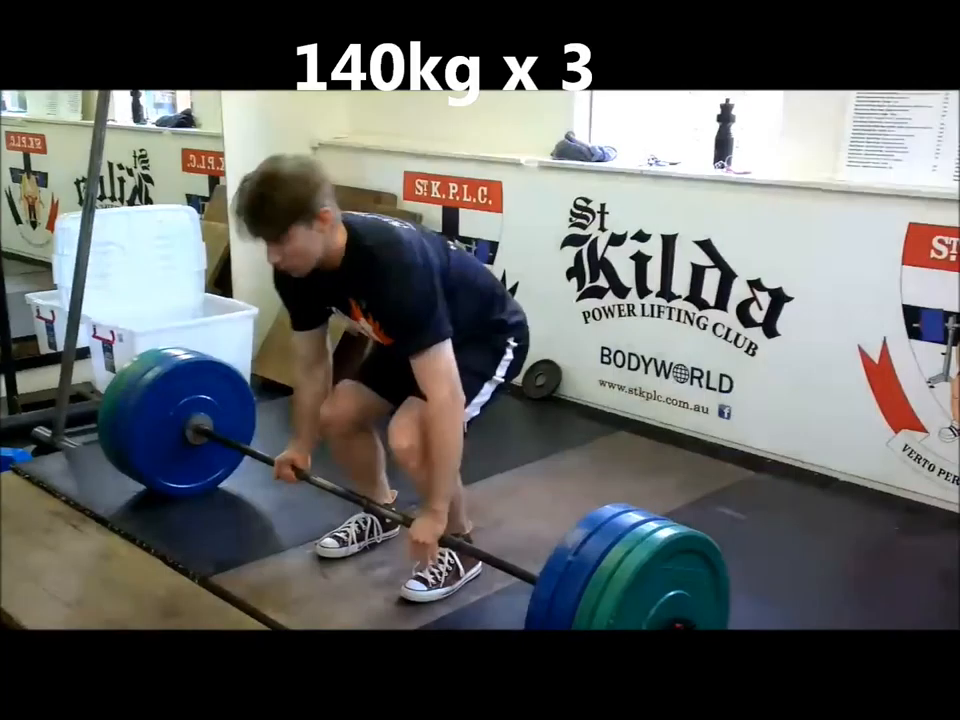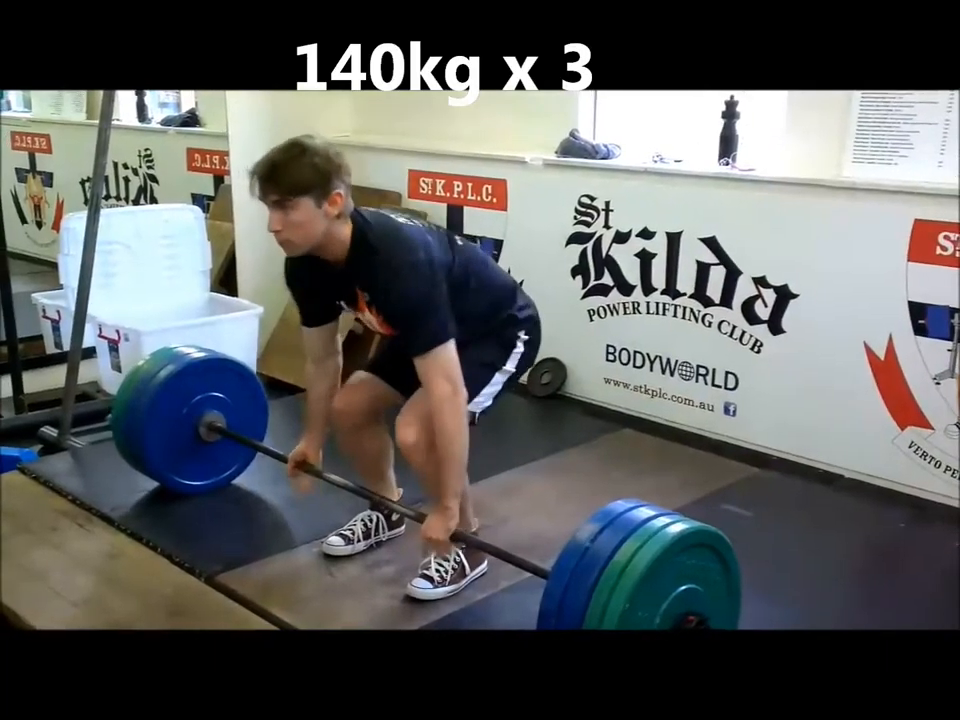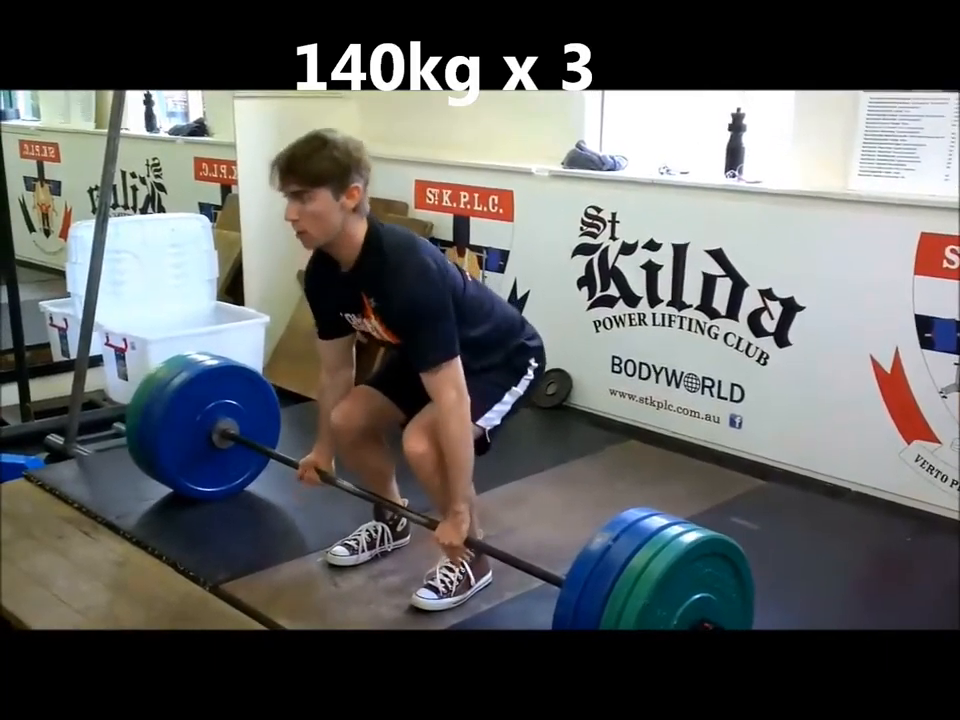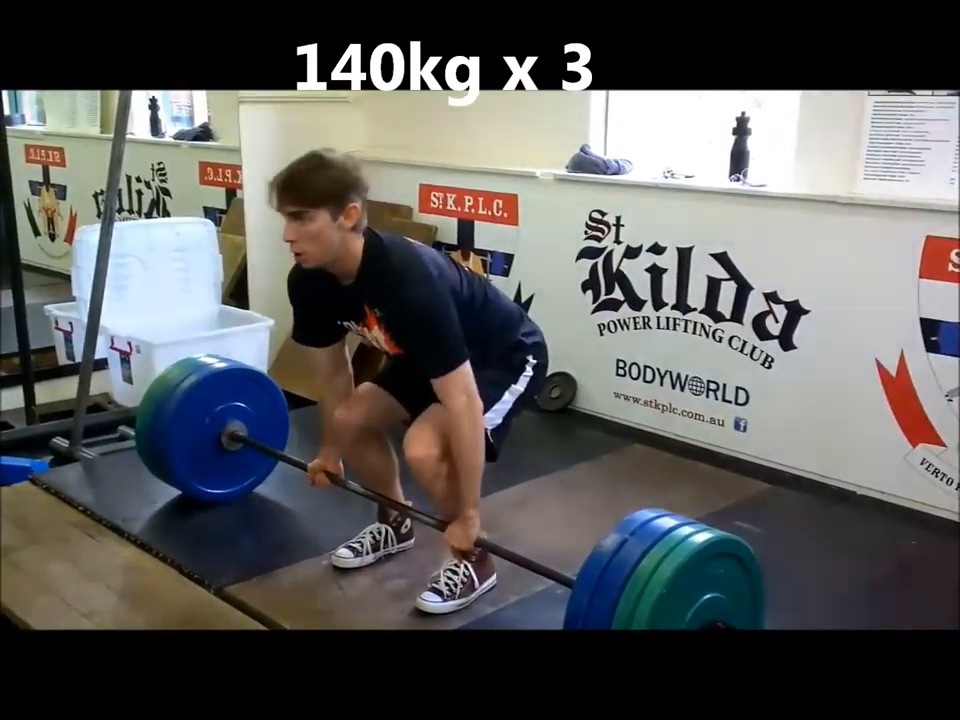
dt=0.4s
person 1, frame 1
left shoulder: (396, 266)
right shoulder: (298, 268)
left elbow: (445, 395)
right elbow: (311, 361)
left wrist: (435, 511)
right wrist: (301, 444)
left hip: (487, 334)
right hip: (408, 335)
left knee: (409, 436)
right knee: (337, 414)
left ankle: (459, 547)
right ankle: (381, 512)
person 1, frame 2
left shoulder: (399, 262)
right shoulder: (306, 263)
left elbow: (446, 391)
right elbow: (321, 357)
left wrist: (446, 509)
right wrist: (312, 439)
left hip: (499, 327)
right hip: (433, 325)
left knee: (416, 430)
right knee: (349, 406)
left ankle: (467, 545)
right ankle: (386, 510)
person 1, frame 3
left shoulder: (409, 273)
right shoulder: (323, 272)
left elbow: (452, 399)
right elbow: (335, 366)
left wrist: (457, 514)
right wrist: (323, 448)
left hip: (505, 356)
right hip: (426, 349)
left knee: (423, 443)
right knee: (349, 422)
left ankle: (471, 559)
right ankle: (391, 521)
person 1, frame 4
left shoulder: (411, 282)
right shoulder: (309, 282)
left elbow: (463, 405)
right elbow: (332, 369)
left wrist: (468, 515)
right wrist: (328, 450)
left hip: (507, 355)
right hip: (428, 355)
left knee: (423, 449)
right knee: (351, 420)
left ankle: (475, 562)
right ankle: (395, 524)
